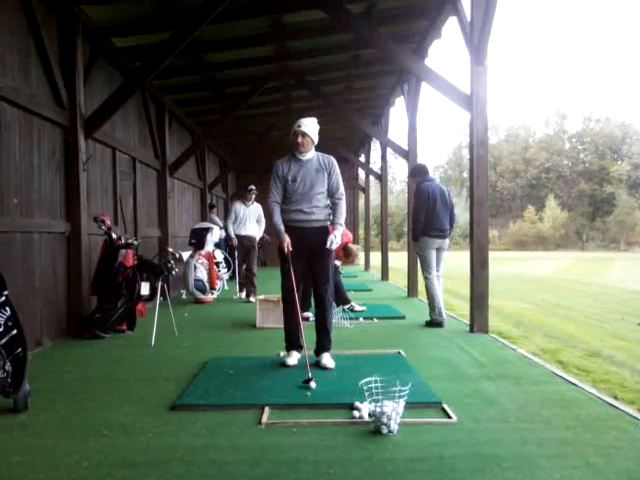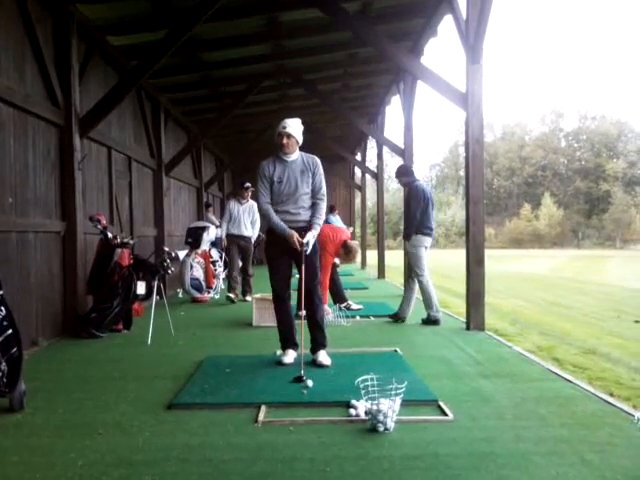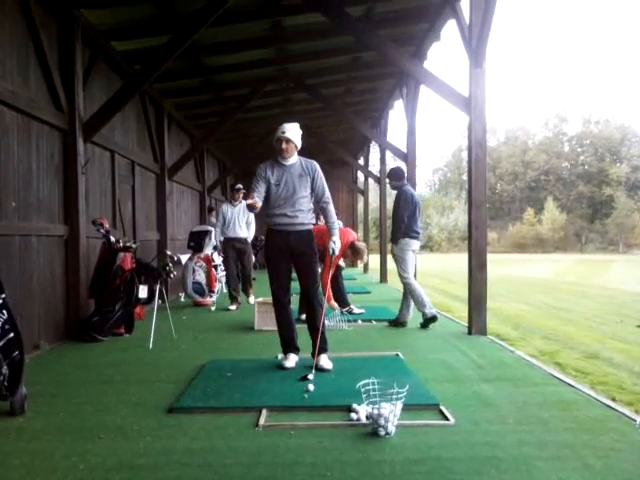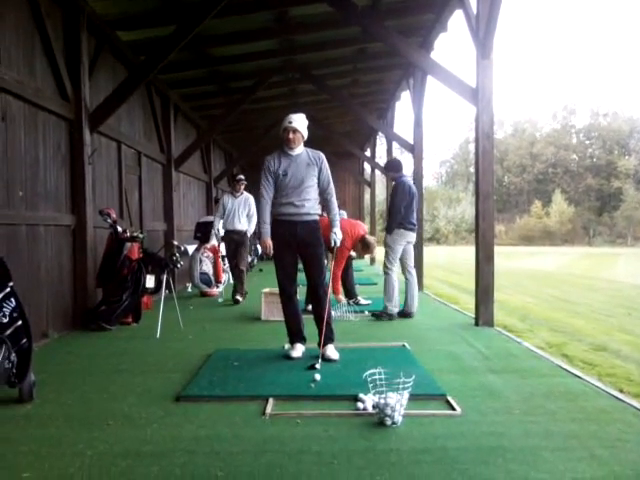
dt=0.4s
person 1, frame 1
left shoulder: (328, 163)
right shoulder: (282, 166)
left elbow: (338, 198)
right elbow: (274, 201)
left wrist: (338, 228)
right wrist: (281, 233)
left hip: (320, 233)
right hip: (292, 234)
left knee: (323, 294)
right knee: (290, 293)
left ankle: (323, 349)
right ankle: (293, 348)
person 1, frame 2
left shoulder: (312, 163)
right shoulder: (267, 166)
left elbow: (320, 199)
right elbow: (263, 204)
left wrist: (314, 230)
right wrist: (286, 231)
left hip: (306, 233)
right hip: (277, 235)
left knee: (312, 291)
right knee: (280, 293)
left ankle: (319, 347)
right ankle: (289, 346)
person 1, frame 3
left shoulder: (311, 167)
right shoulder: (265, 170)
left elbow: (324, 201)
right elbow: (255, 196)
left wrist: (334, 233)
right wrist: (253, 203)
left hip: (303, 236)
right hip: (276, 238)
left knee: (312, 294)
right knee: (280, 297)
left ankle: (320, 351)
right ankle: (290, 350)
person 1, frame 4
left shoulder: (317, 158)
right shoulder: (272, 161)
left elbow: (328, 193)
right elbow: (265, 198)
left wrist: (335, 225)
right wrist: (265, 233)
left hip: (310, 226)
right hip: (282, 228)
left knee: (318, 286)
right knee: (287, 287)
left ankle: (327, 341)
right ankle: (297, 340)
person 2, frame 1
left shoulder: (422, 189)
right shoulder: (443, 189)
left elbow: (418, 216)
right elbow: (452, 215)
left wrist: (415, 237)
right wrist: (447, 233)
left hip: (427, 238)
right hip: (443, 238)
left knee: (430, 277)
right knee: (437, 276)
left ankle: (437, 317)
right ankle: (437, 314)
person 2, frame 2
left shoulder: (414, 188)
right shoulder: (423, 188)
left elbow: (413, 215)
left wrist: (407, 236)
left hip: (416, 237)
right hip: (425, 235)
left knee: (421, 276)
right knee: (411, 276)
left ankle: (434, 315)
right ankle: (402, 312)
person 2, frame 3
left shoulder: (403, 193)
right shoulder: (411, 192)
left elbow: (401, 219)
left wrist: (394, 239)
left hip: (404, 240)
right hip: (413, 240)
left knee: (406, 279)
right knee: (408, 279)
left ankle: (428, 312)
right ankle: (403, 317)
person 2, frame 4
left shoulder: (401, 184)
right shoulder: (410, 184)
left elbow: (397, 210)
left wrist: (389, 229)
left hip: (399, 231)
right hip: (410, 231)
left knee: (390, 269)
right knee: (409, 270)
left ankle: (390, 309)
right ankle: (409, 308)
person 3, frame 1
left shoulder: (257, 207)
right shoulder: (236, 205)
left elbow: (262, 223)
right elbow: (230, 222)
left wrist: (257, 236)
right wrist: (232, 236)
left hip: (251, 239)
right hip: (238, 238)
left knee: (251, 267)
right knee: (239, 265)
left ankle: (251, 293)
right ankle: (242, 287)
person 3, frame 2
left shoulder: (253, 205)
right shoulder: (231, 203)
left elbow: (256, 223)
right elbow: (225, 221)
left wrist: (252, 238)
right wrist: (223, 236)
left hip: (247, 239)
right hip: (232, 238)
left knee: (247, 268)
right knee: (233, 265)
left ankle: (247, 293)
right ankle: (232, 292)
person 3, frame 3
left shoulder: (246, 207)
right shoulder: (224, 207)
left elbow: (251, 224)
right elbow: (219, 225)
left wrist: (248, 239)
right wrist: (219, 242)
left hip: (243, 241)
right hip: (228, 242)
left knee: (247, 270)
right knee: (231, 272)
left ankle: (248, 291)
right ankle: (234, 300)
person 3, frame 4
left shoulder: (249, 198)
right shoulder: (225, 198)
left elbow: (253, 217)
right elbow: (218, 216)
left wrist: (248, 233)
left hip: (242, 234)
right hip: (229, 234)
left knee: (241, 264)
right knee: (233, 265)
left ankle: (238, 293)
right ankle: (241, 291)
